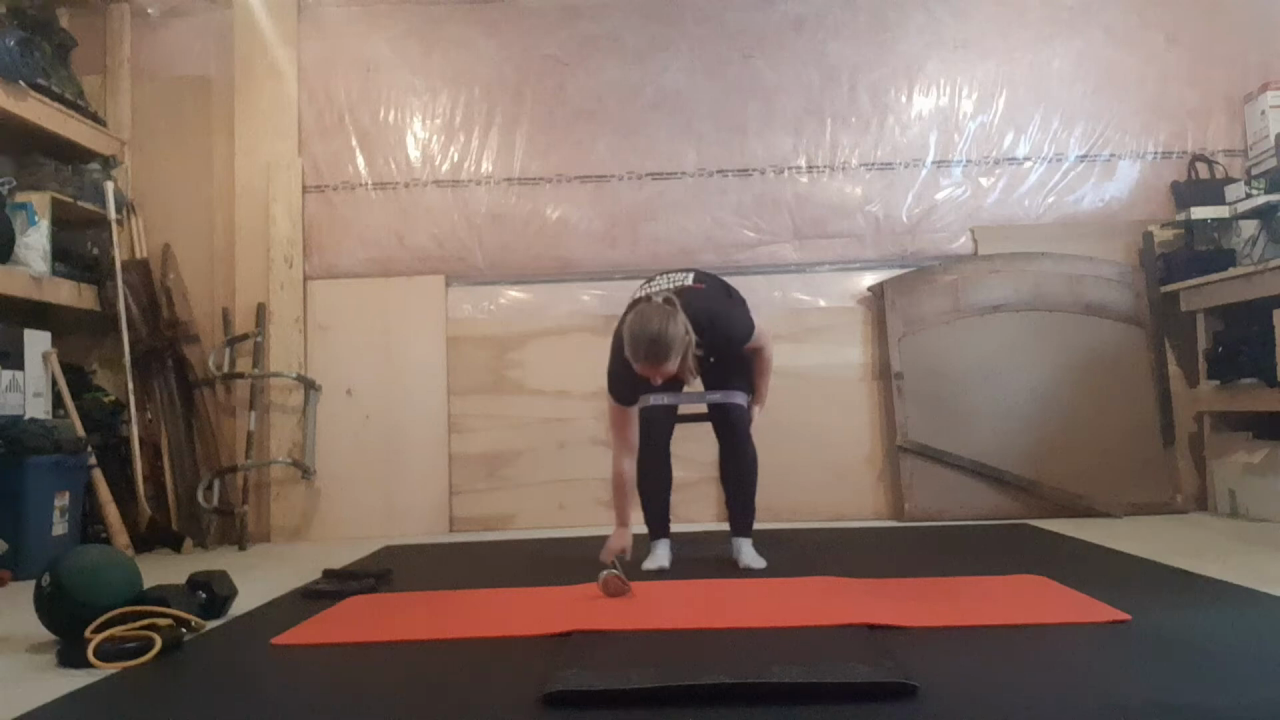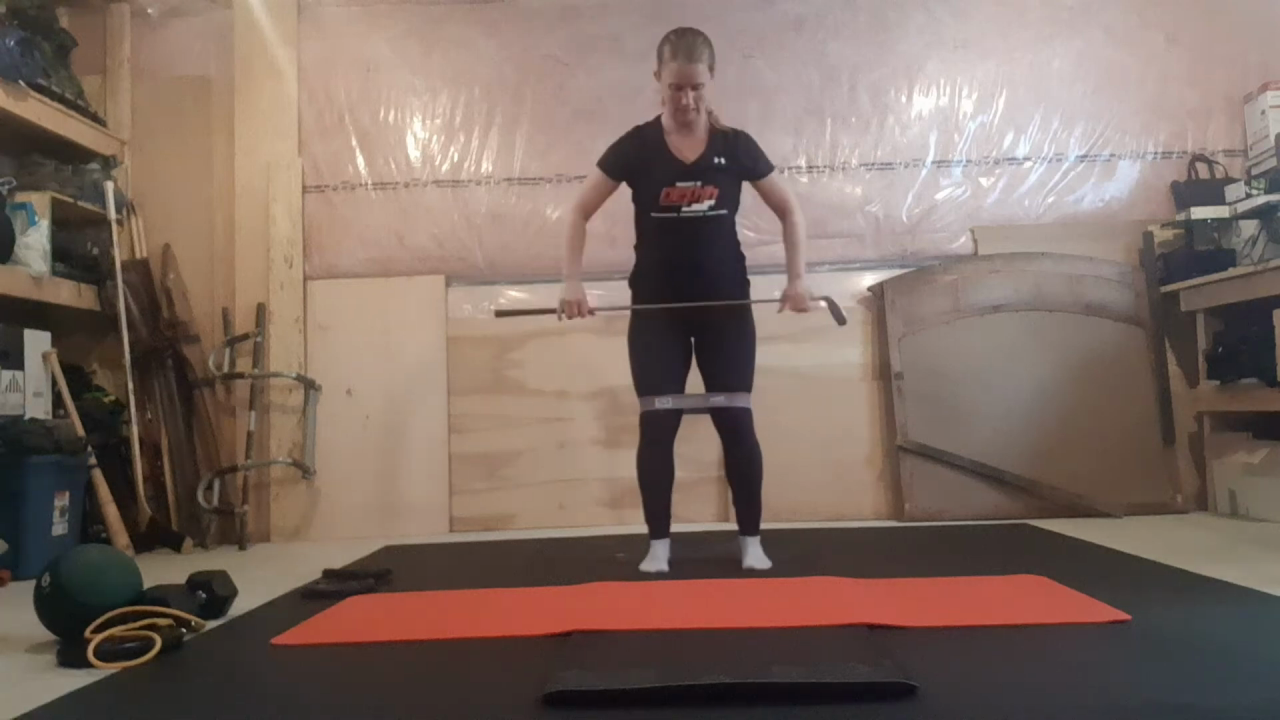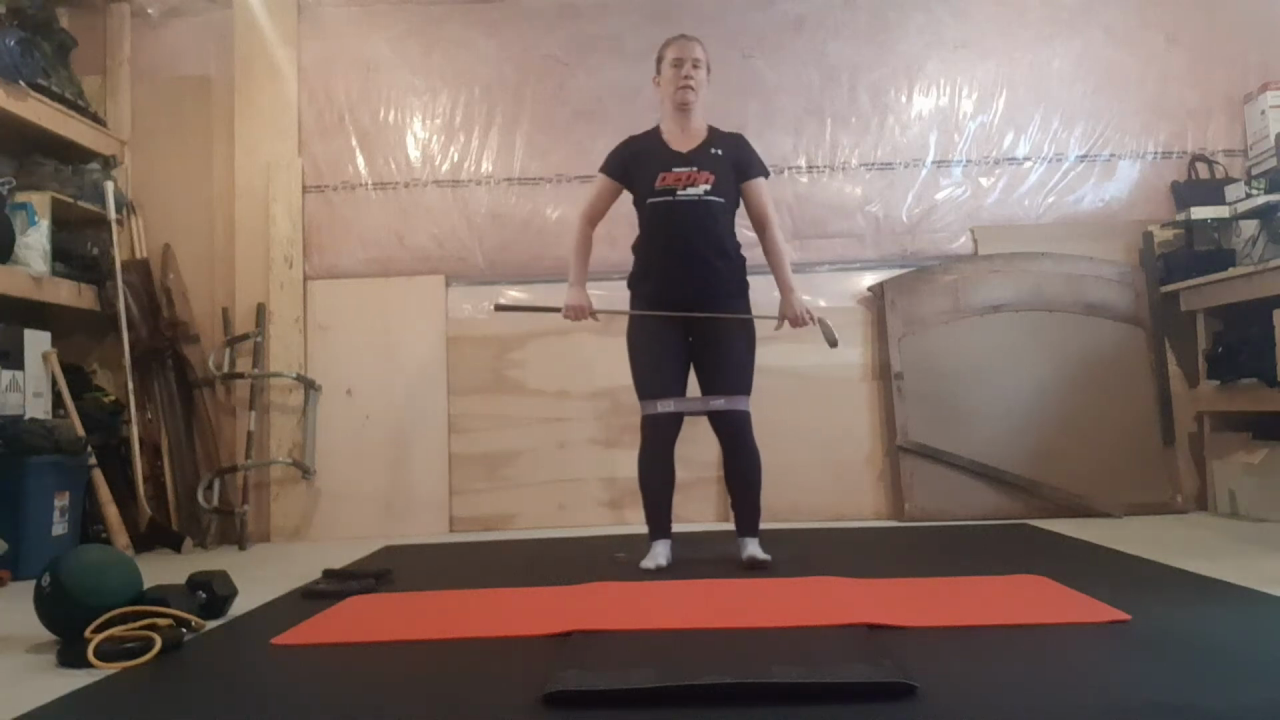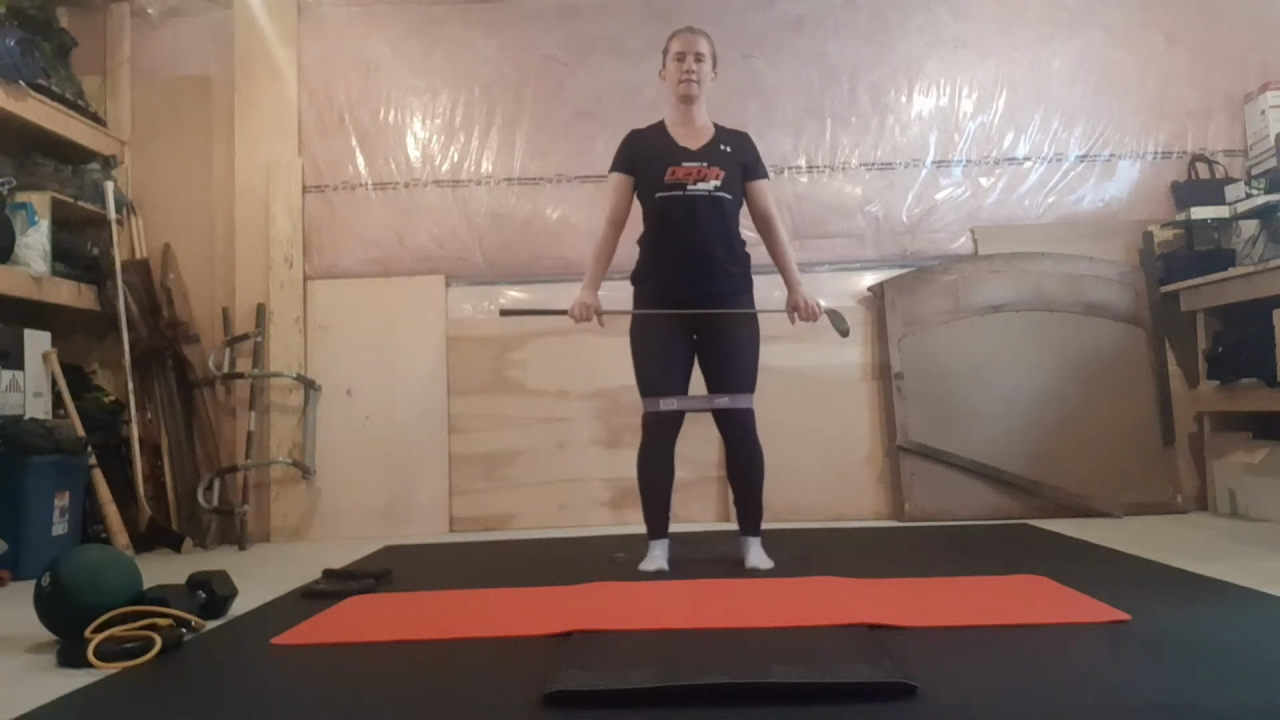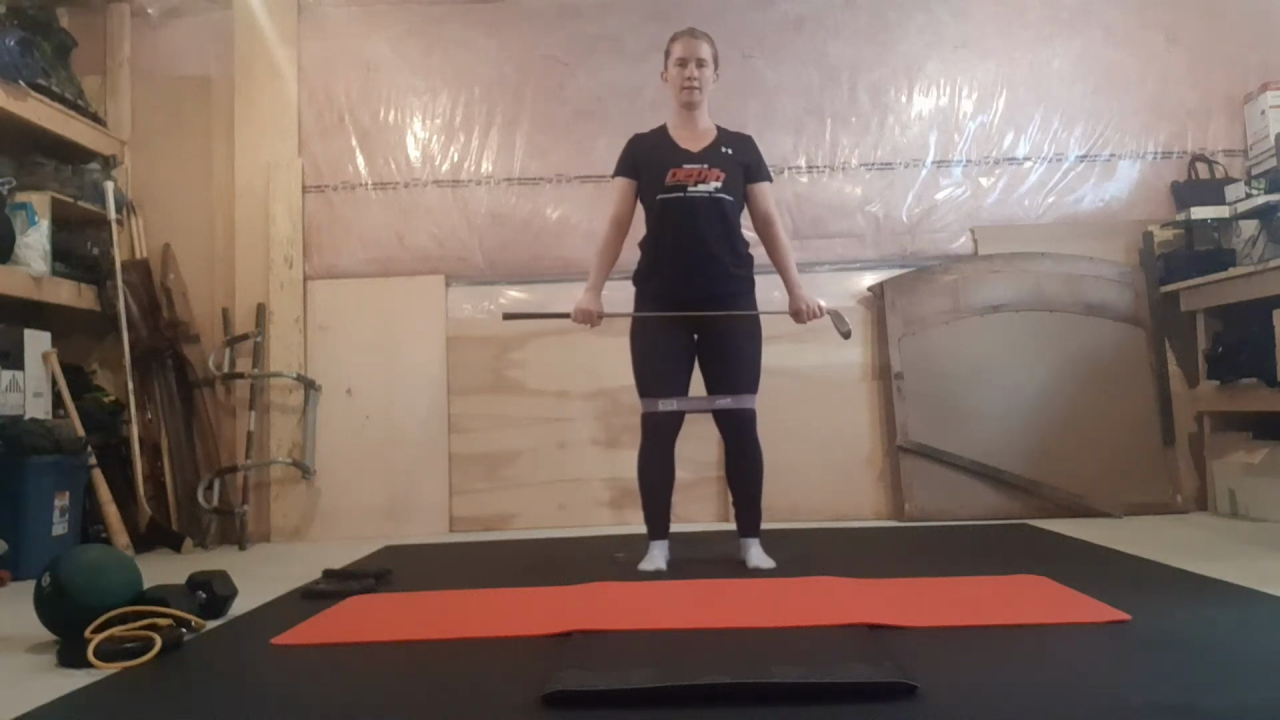
dt=1s
person 1, frame 1
left shoulder: (721, 320)
right shoulder: (627, 353)
left elbow: (762, 347)
right elbow: (625, 451)
left wrist: (758, 402)
right wrist: (622, 526)
left hip: (721, 347)
left knee: (734, 424)
right knee: (652, 430)
left ankle: (742, 541)
right ankle: (660, 543)
person 1, frame 2
left shoulder: (736, 145)
right shoulder: (636, 145)
left elbow: (788, 211)
right elbow: (581, 211)
left wrist: (795, 277)
right wrist: (571, 281)
left hip: (725, 306)
right hip: (657, 309)
left knee: (736, 422)
right knee: (658, 425)
left ankle: (751, 539)
right ankle: (659, 542)
person 1, frame 3
left shoulder: (734, 148)
right shoulder: (634, 151)
left elbow: (766, 222)
right elbow: (588, 219)
left wrist: (789, 292)
right wrist: (576, 285)
left hip: (724, 307)
right hip: (655, 309)
left knee: (734, 423)
right knee: (659, 426)
left ankle: (749, 538)
right ankle: (659, 543)
person 1, frame 4
left shoulder: (739, 145)
right shoulder: (639, 144)
left elbow: (768, 220)
right elbow: (614, 221)
left wrist: (796, 287)
right wrist: (590, 288)
left hip: (729, 303)
right hip: (659, 305)
left knee: (738, 421)
right knee: (660, 424)
left ankle: (752, 540)
right ankle: (658, 544)
person 1, frame 5
left shoulder: (741, 148)
right shoulder: (642, 148)
left elbow: (768, 223)
right elbow: (617, 224)
left wrist: (796, 290)
right wrist: (592, 290)
left hip: (730, 307)
right hip: (659, 308)
left knee: (739, 424)
right knee: (658, 426)
left ankle: (751, 541)
right ankle: (657, 544)
